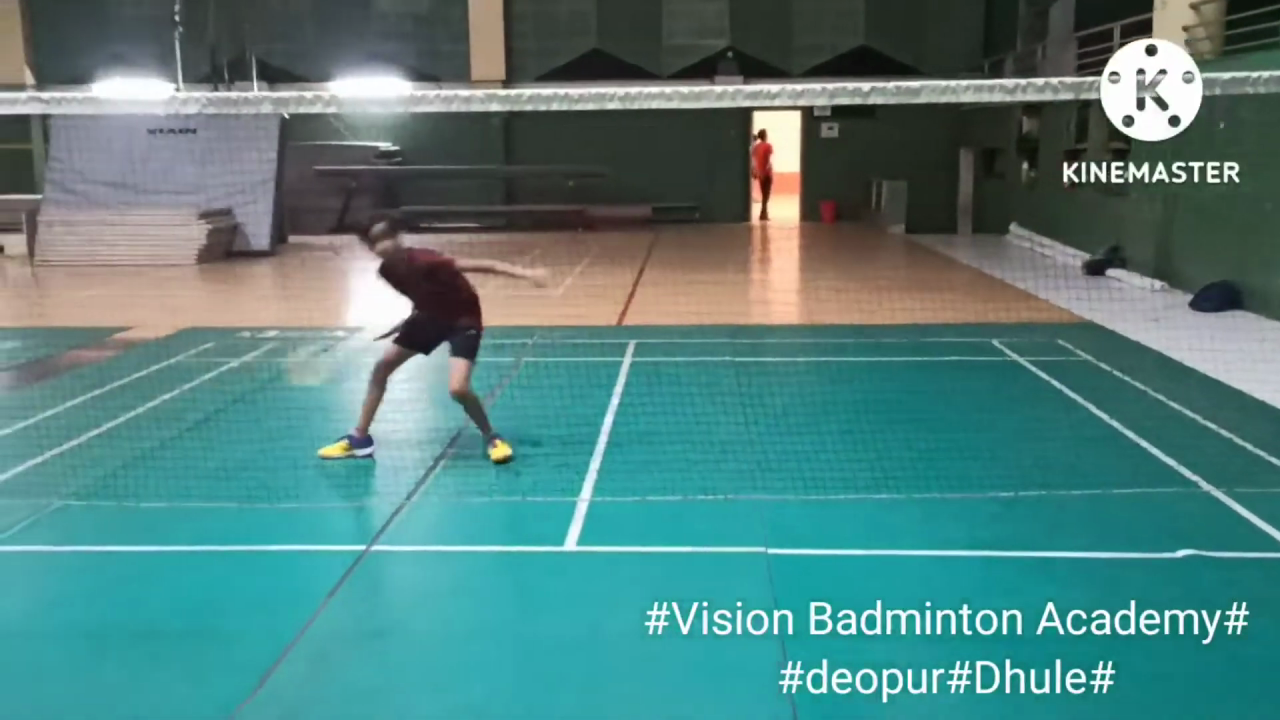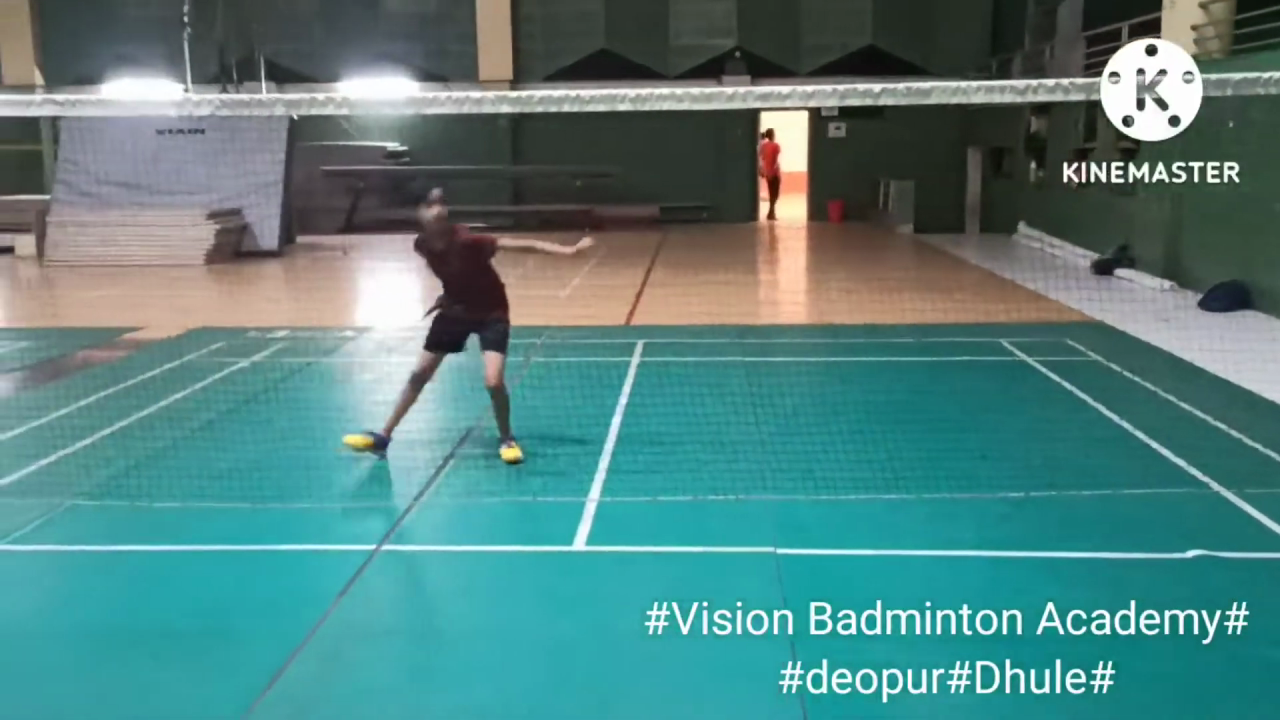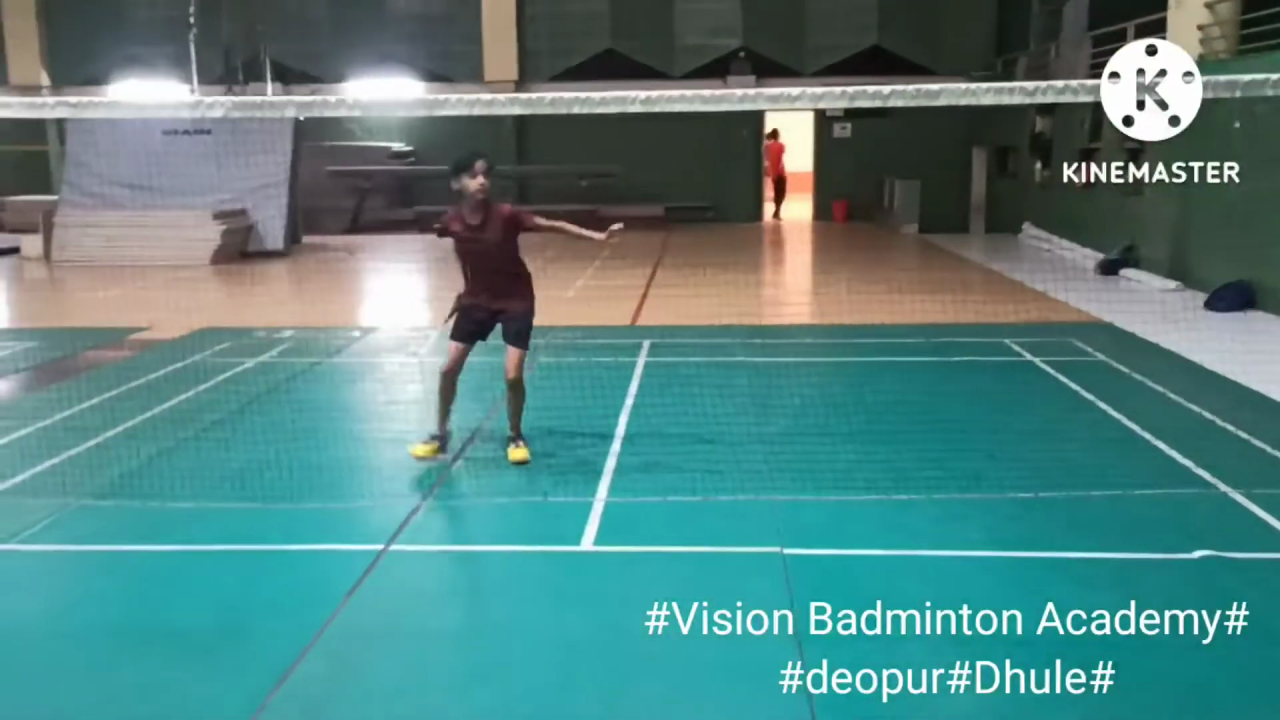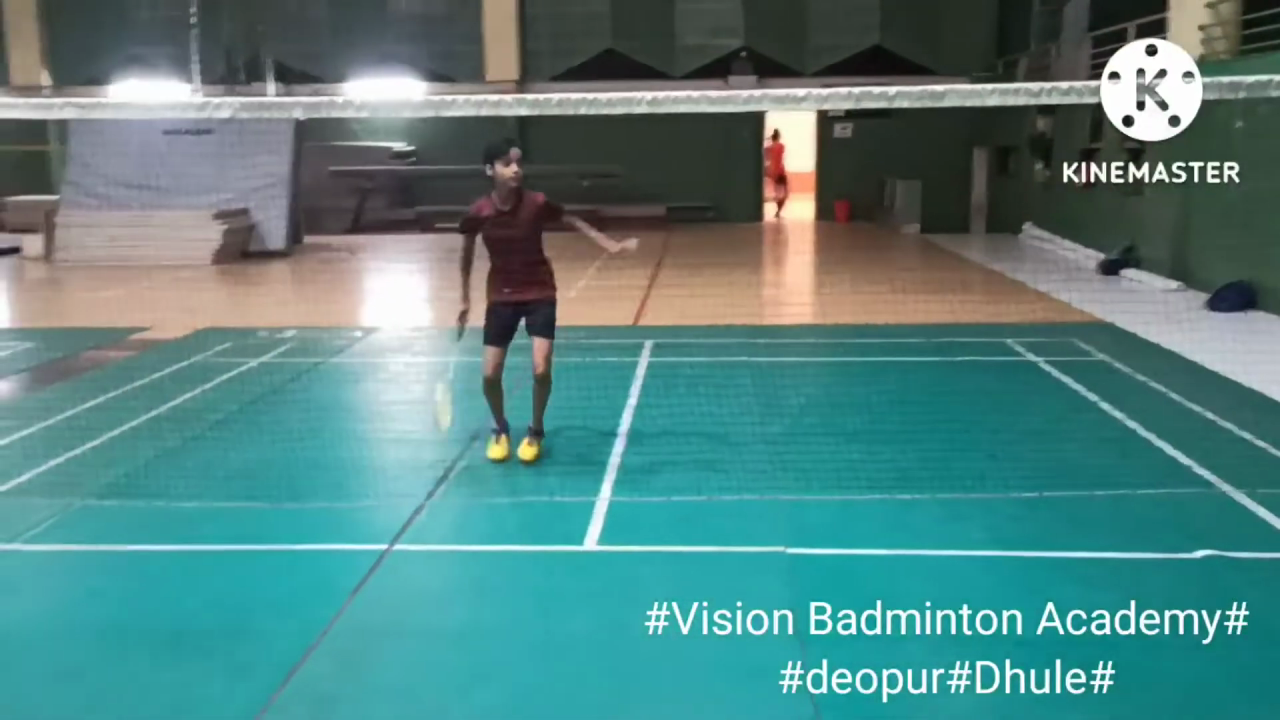
dt=0.1s
person 1, frame 1
left shoulder: (424, 261)
right shoulder: (388, 269)
left elbow: (478, 266)
left wrist: (526, 274)
left hip: (464, 318)
right hip: (430, 316)
left knee: (458, 389)
right knee: (382, 368)
left ankle: (492, 437)
right ankle: (360, 438)
person 1, frame 2
left shoulder: (468, 241)
right shoulder: (422, 245)
left elbow: (520, 245)
left wrist: (566, 250)
left hip: (490, 312)
right hip: (455, 311)
left knee: (493, 381)
right knee: (419, 374)
left ankle: (507, 439)
right ankle: (383, 436)
person 1, frame 3
left shoulder: (505, 216)
right shoulder: (451, 223)
left elbow: (553, 225)
left wrist: (598, 236)
right wrist: (466, 290)
left hip: (516, 301)
right hip: (477, 299)
left knee: (513, 375)
right knee: (449, 369)
left ankle: (516, 437)
right ankle: (440, 435)
person 1, frame 4
left shoulder: (537, 203)
right shoulder: (478, 213)
left elbow: (573, 222)
right elbow: (467, 255)
left wrist: (610, 245)
right wrist: (465, 298)
left hip: (540, 291)
right hip: (502, 296)
left knee: (541, 370)
right knee: (490, 375)
left ankle: (535, 431)
right ankle: (500, 430)
